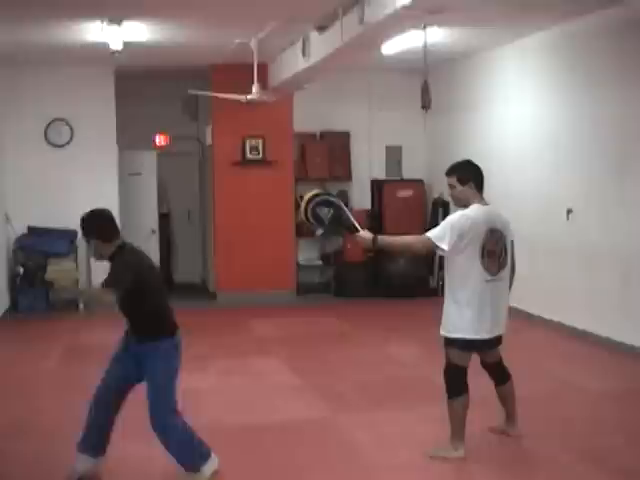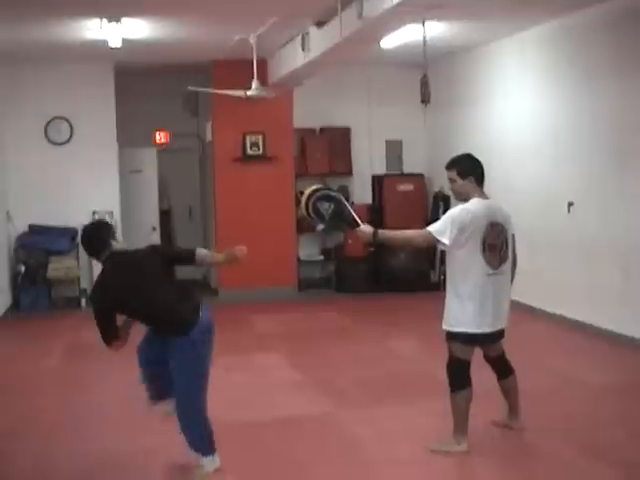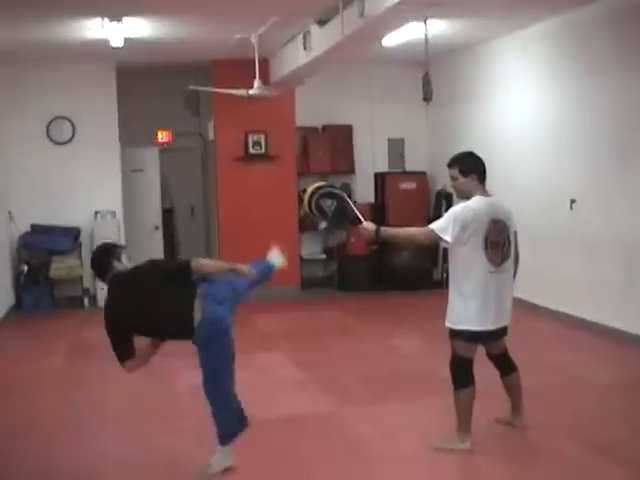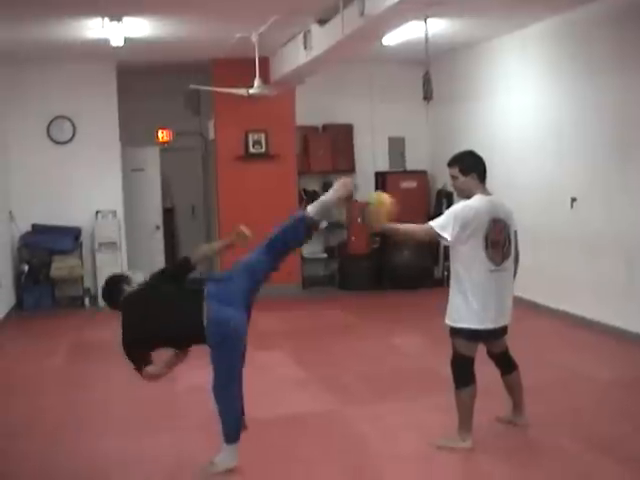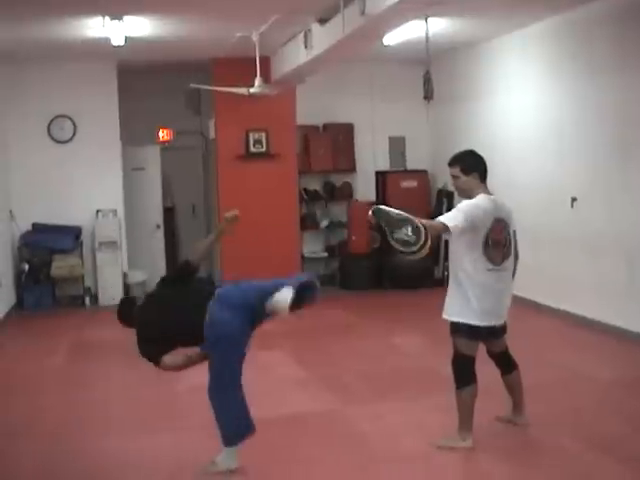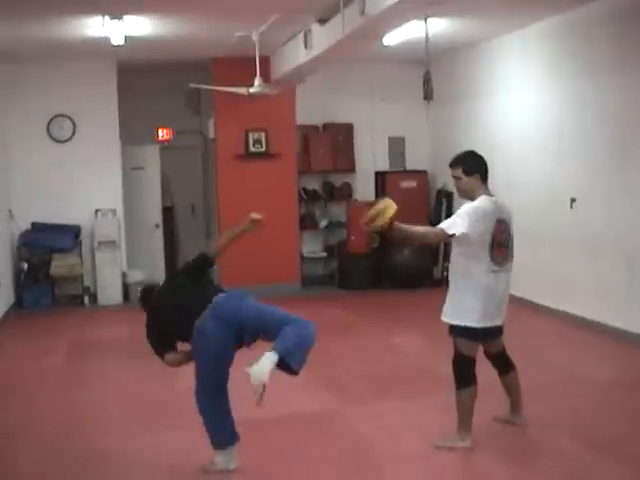
dt=0.1s
person 1, frame 1
left shoulder: (463, 220)
right shoulder: (501, 220)
left elbow: (420, 245)
right elbow: (509, 266)
left wrist: (374, 240)
left hip: (466, 315)
right hip: (492, 313)
left knee: (455, 375)
right knee: (495, 366)
left ankle: (456, 445)
right ankle: (511, 423)
person 1, frame 2
left shoulder: (463, 214)
right shoulder: (501, 213)
left elbow: (421, 239)
right elbow: (511, 260)
left wrist: (375, 234)
left hip: (468, 309)
right hip: (493, 307)
left knee: (458, 370)
right knee: (498, 360)
left ankle: (459, 439)
right ankle: (514, 417)
person 1, frame 3
left shoulder: (466, 212)
right shoulder: (504, 211)
left elbow: (423, 237)
right elbow: (514, 257)
left wrist: (378, 232)
left hip: (470, 308)
right hip: (496, 304)
left knee: (461, 368)
right knee: (501, 357)
left ankle: (463, 437)
right ankle: (517, 414)
person 1, frame 4
left shoulder: (466, 210)
right shoulder: (504, 210)
left elbow: (423, 233)
right elbow: (514, 256)
left wrist: (382, 225)
left hip: (471, 306)
right hip: (496, 303)
left knee: (462, 366)
right knee: (502, 356)
left ankle: (464, 436)
right ankle: (519, 413)
person 1, frame 5
left shoulder: (471, 209)
right shoulder: (504, 210)
left elbow: (435, 229)
right elbow: (513, 255)
left hip: (470, 305)
right hip: (495, 302)
left knee: (463, 366)
right knee: (501, 356)
left ankle: (464, 435)
right ankle: (518, 412)
person 1, frame 6
left shoulder: (473, 210)
right shoulder: (501, 210)
left elbow: (437, 235)
left wrist: (391, 224)
left hip: (468, 306)
right hip: (490, 303)
left knee: (462, 367)
right knee: (498, 356)
left ankle: (463, 436)
right ankle: (517, 413)
person 2, frame 1
left shoulder: (127, 263)
right shoulder: (129, 256)
left elbow: (109, 298)
left wrist: (90, 294)
left hip: (160, 347)
right hip: (137, 342)
left knee: (163, 415)
right knee: (105, 399)
right ankle: (88, 458)
person 2, frame 2
left shoulder: (101, 293)
right shoulder: (150, 254)
left elbow: (115, 344)
right elbow: (198, 256)
right wrist: (225, 257)
left hip: (186, 336)
right hip: (196, 316)
left knee: (190, 400)
right knee: (149, 354)
left ankle: (208, 456)
right ankle: (164, 396)
person 2, frame 3
left shoulder: (112, 315)
right shoulder: (150, 270)
left elbow: (130, 365)
right elbow: (197, 266)
left wrist: (154, 343)
right wrist: (237, 267)
left hip: (207, 327)
right hip: (211, 297)
left knee: (218, 388)
right knee: (232, 281)
left ankle: (224, 453)
right ankle: (271, 262)
person 2, frame 4
left shoulder: (131, 334)
right shoulder: (153, 286)
left elbow: (149, 373)
right elbow: (193, 259)
left wrist: (178, 355)
right wrist: (229, 242)
left hip: (220, 322)
right hip: (223, 295)
left knee: (226, 386)
right knee: (266, 256)
left ankle: (230, 451)
right ankle: (318, 208)
person 2, frame 5
left shoulder: (144, 336)
right shoulder: (163, 290)
left elbow: (169, 363)
right elbow: (195, 258)
left wrist: (201, 353)
right wrist: (221, 228)
left hip: (219, 326)
right hip: (232, 298)
left knee: (223, 390)
left ankle: (230, 454)
right ankle: (283, 297)
person 2, frame 6
left shoulder: (154, 326)
right shoulder: (178, 280)
left elbow: (171, 359)
right elbow: (212, 252)
left wrist: (197, 352)
right wrist: (244, 227)
left hip: (208, 332)
right hip: (231, 308)
left knee: (210, 395)
right knee: (301, 330)
left ankle: (226, 455)
right ankle: (266, 363)
